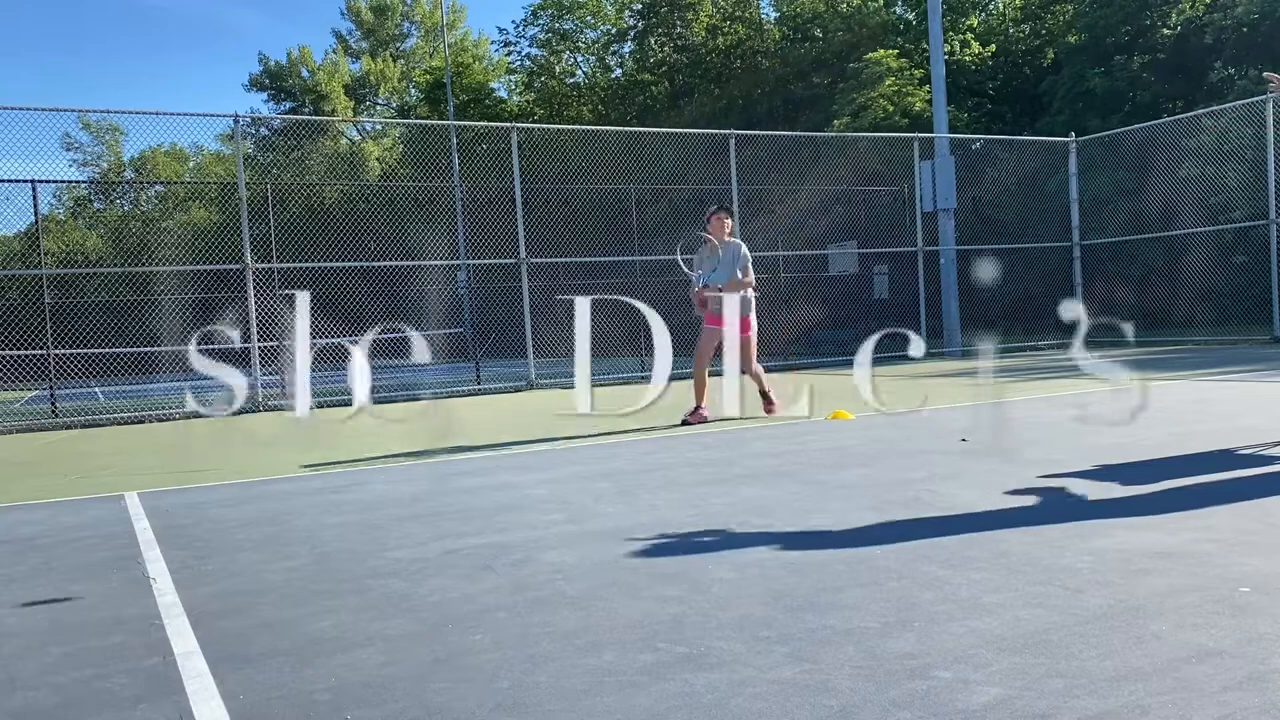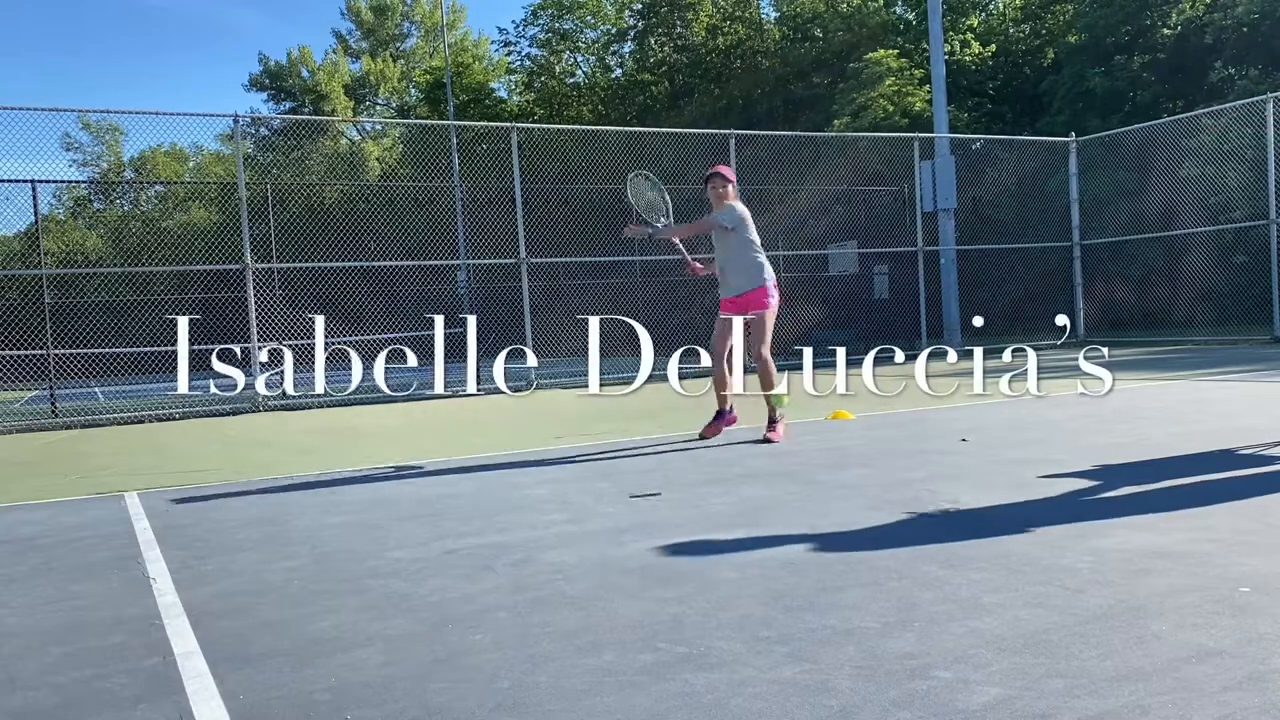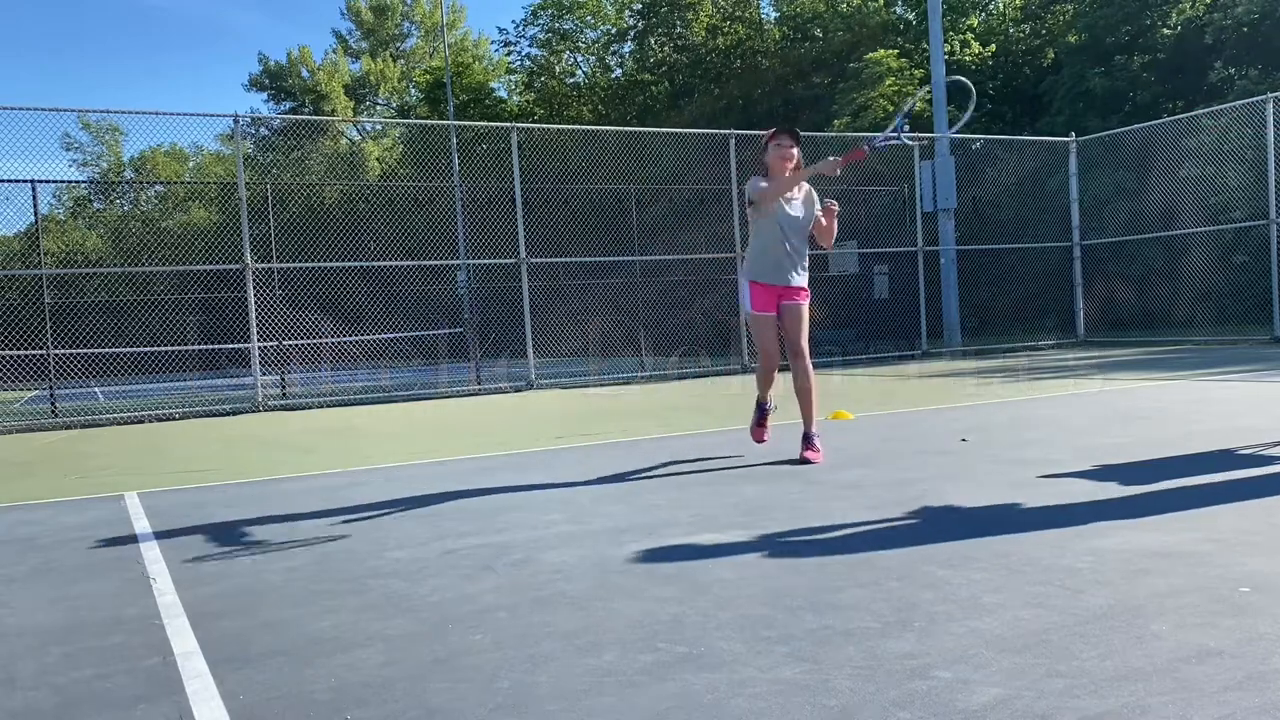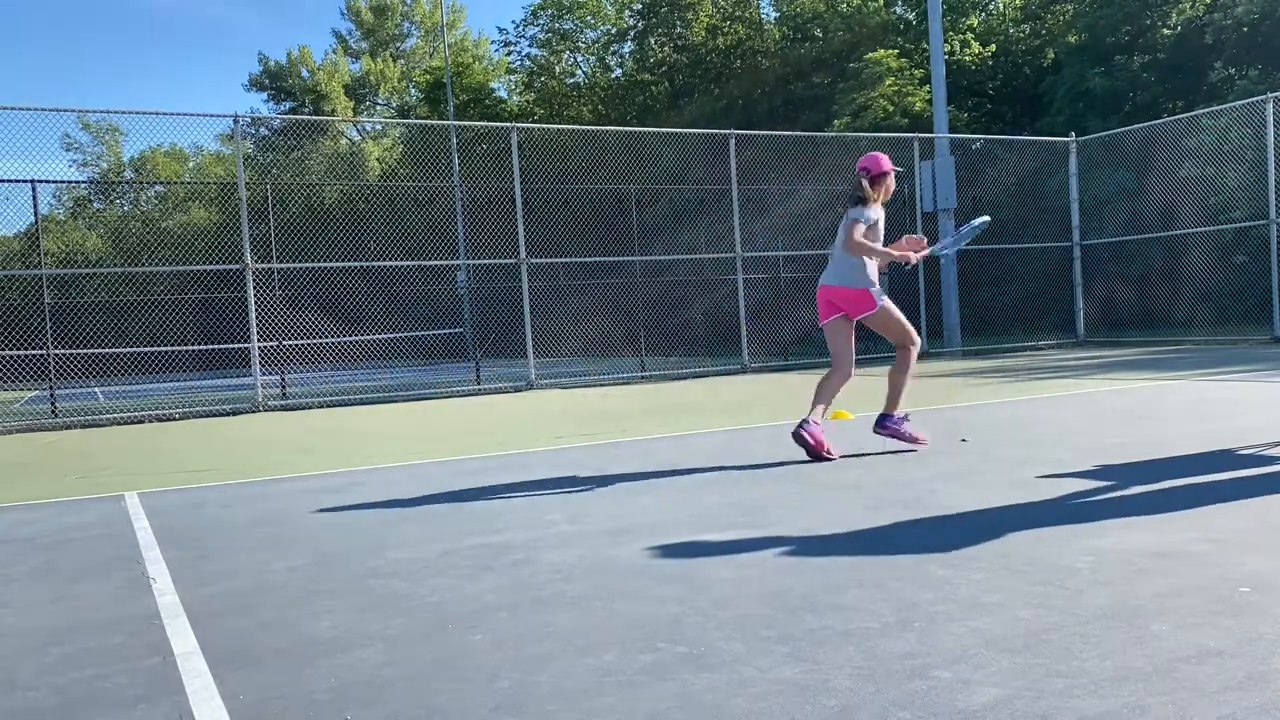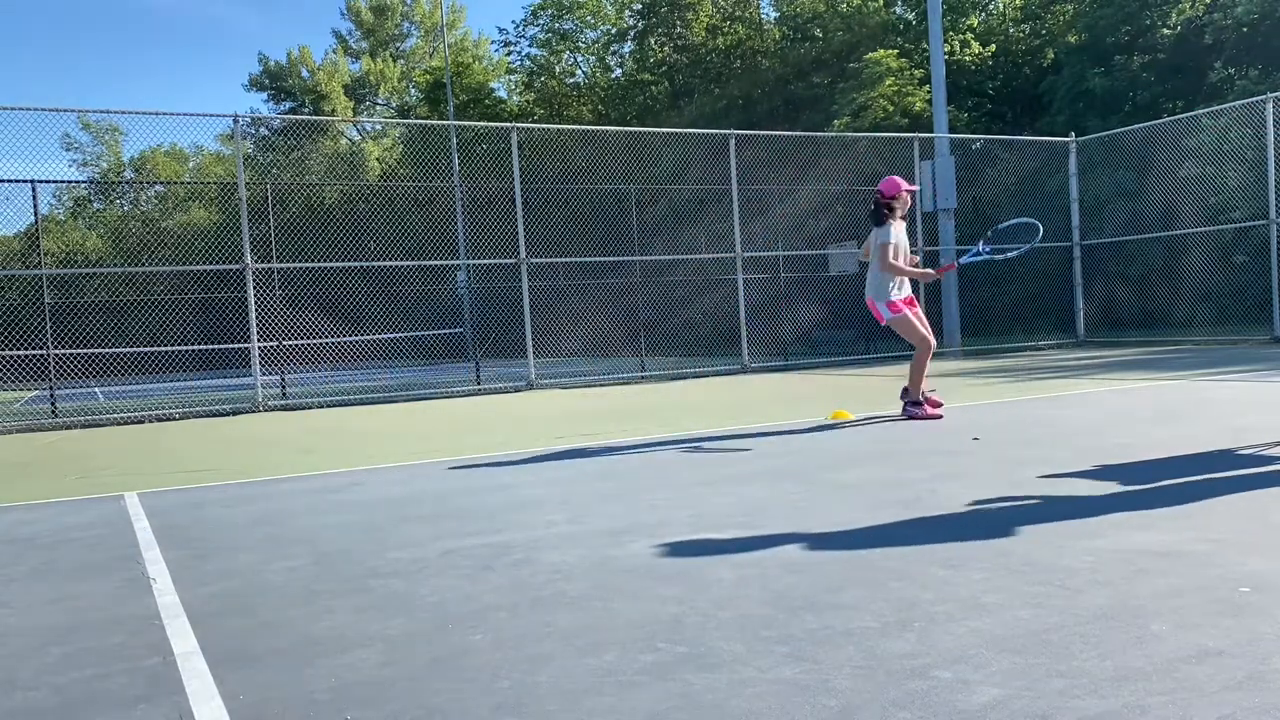
dt=0.7s
person 1, frame 1
left shoulder: (738, 247)
right shoulder: (702, 254)
left elbow: (749, 281)
right elbow: (696, 289)
left wrist: (718, 290)
right wrist: (700, 304)
left hip: (743, 310)
right hip: (715, 312)
left knee: (749, 366)
right knee: (701, 358)
left ankle: (765, 391)
right ankle: (699, 408)
person 1, frame 2
left shoulder: (733, 209)
right shoulder: (719, 219)
left elbow: (692, 229)
left wrist: (650, 230)
right wrist: (705, 268)
left hip: (760, 289)
right hip: (732, 295)
left knee: (760, 352)
right knee: (718, 352)
left ankle: (775, 419)
right ankle: (724, 412)
person 1, frame 3
left shoulder: (808, 193)
right shoulder: (757, 186)
left elbow: (825, 241)
right elbow: (778, 188)
left wrist: (831, 218)
right wrist: (816, 169)
left hip: (794, 285)
right hip: (758, 281)
left knee: (800, 353)
right knee: (769, 359)
left ankle: (810, 435)
right ankle: (763, 403)
person 1, frame 4
left shoulder: (861, 207)
right shoulder: (869, 207)
right elbow: (851, 243)
left wrist: (901, 247)
right wrist: (893, 254)
left hip: (829, 290)
right hip: (854, 289)
left knee: (842, 367)
right knee: (910, 342)
left ankle: (810, 425)
right ankle: (890, 417)
person 1, frame 5
left shoulder: (886, 224)
right shoulder: (889, 227)
left elbow: (865, 254)
right elbow: (886, 265)
left wrist: (906, 258)
right wrist: (920, 274)
left hip: (901, 293)
right hip: (885, 298)
left knee: (928, 342)
right knee: (925, 344)
left ankle: (914, 390)
right ankle: (913, 403)
